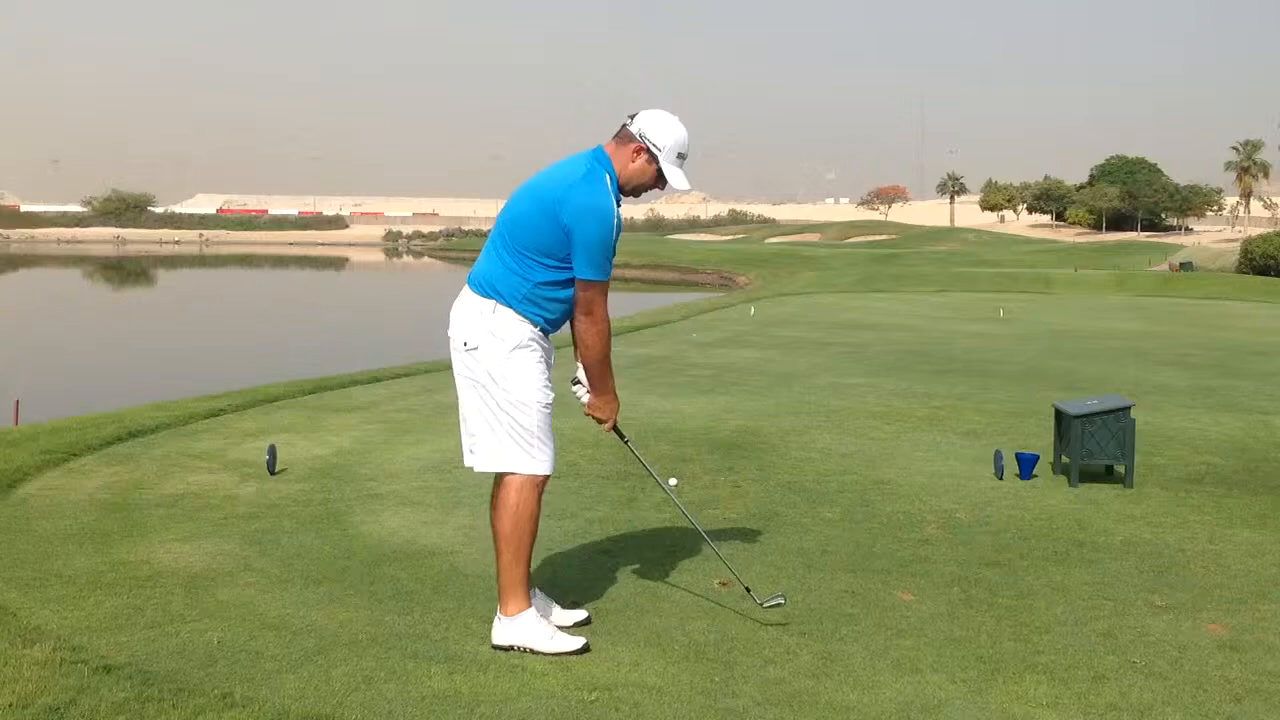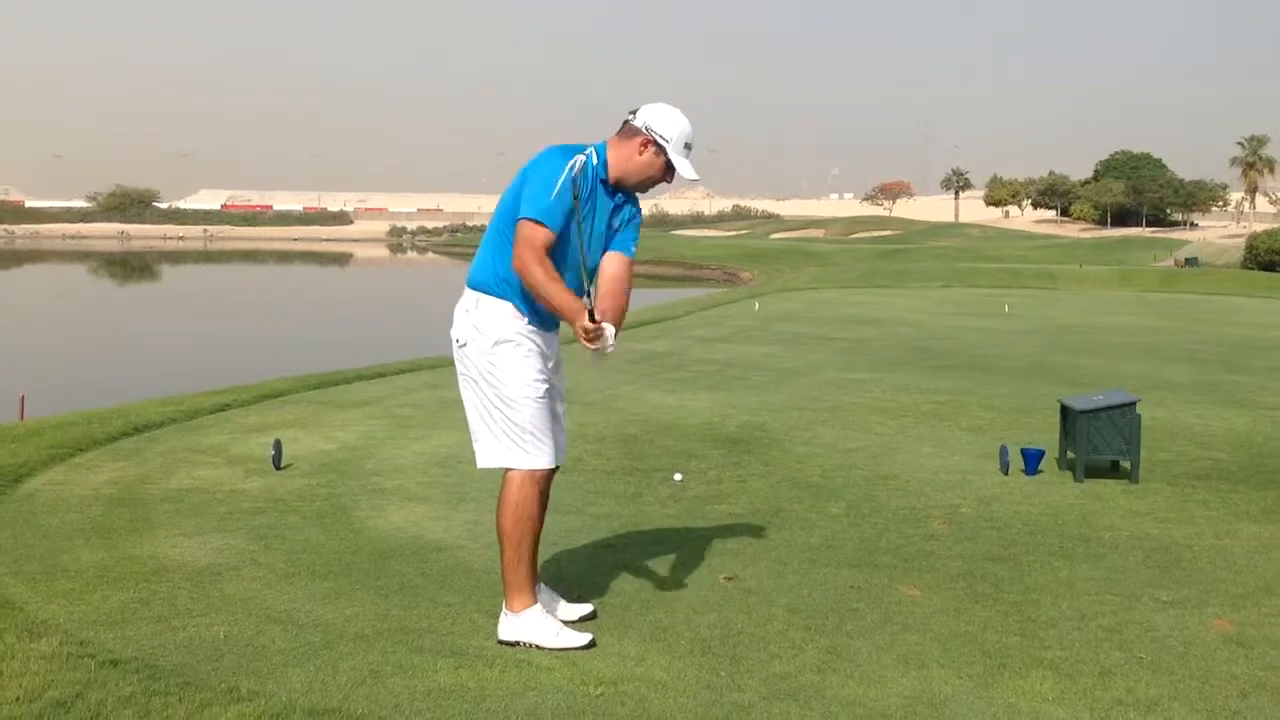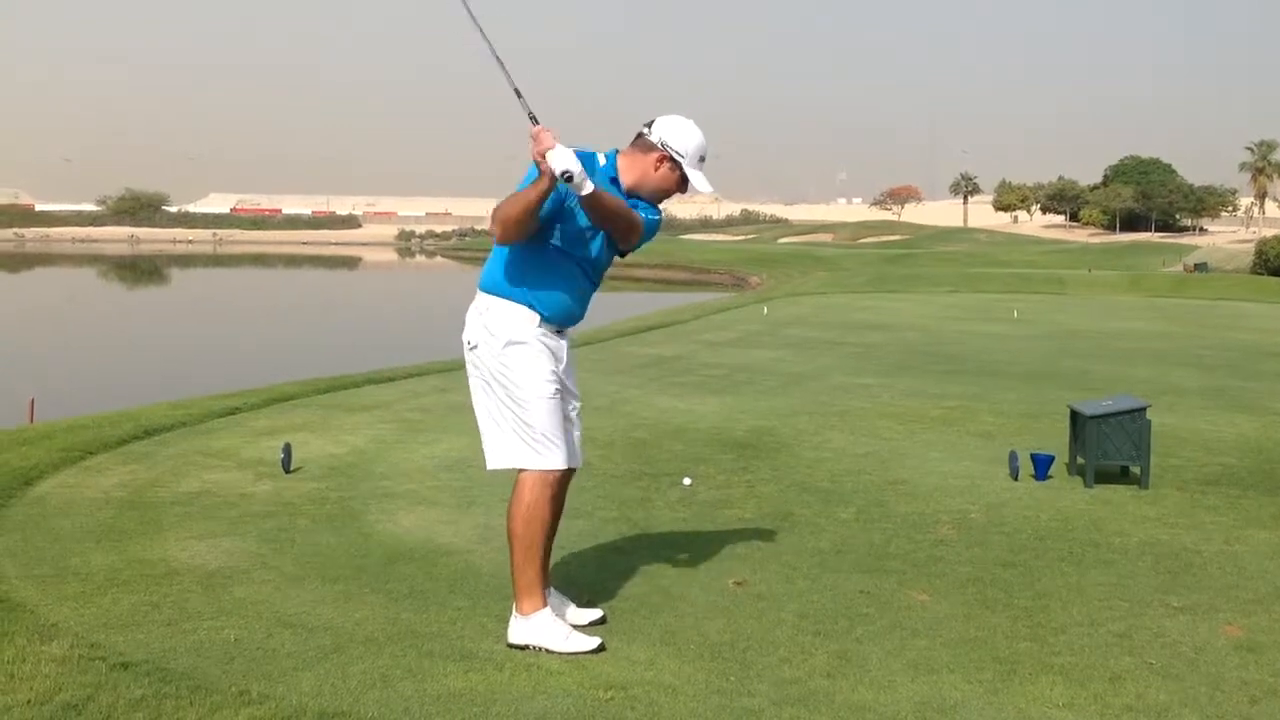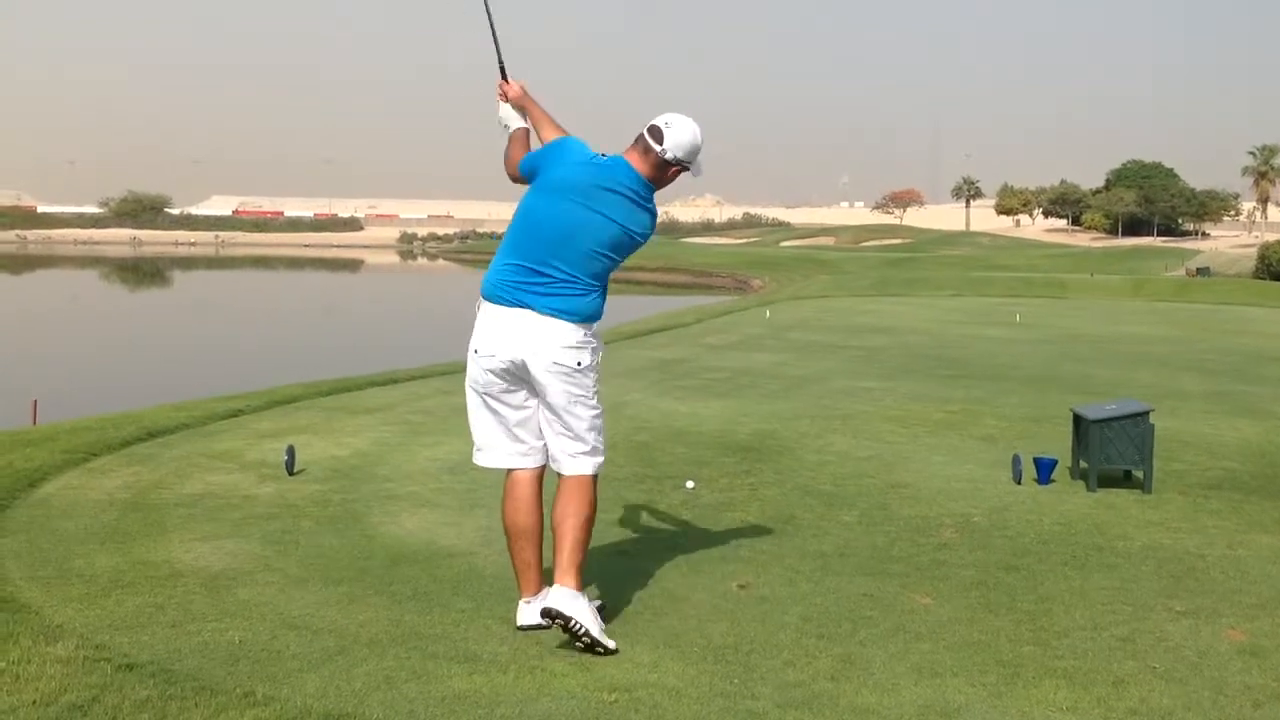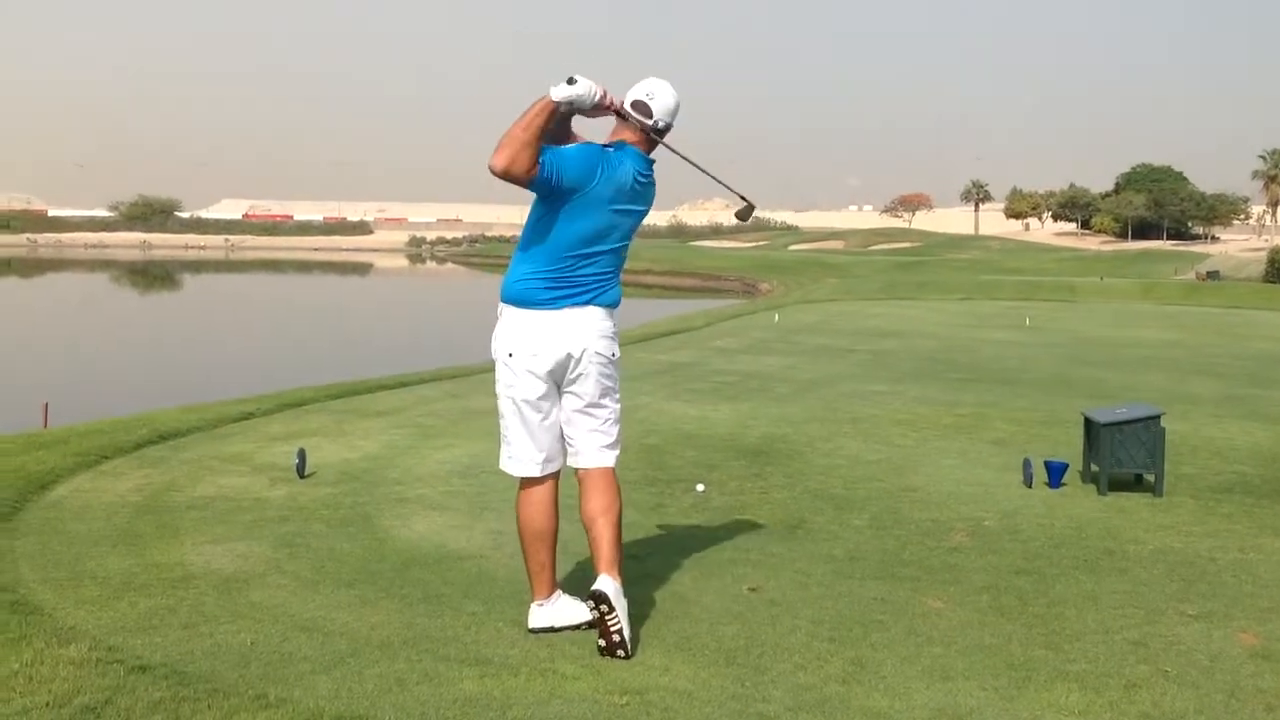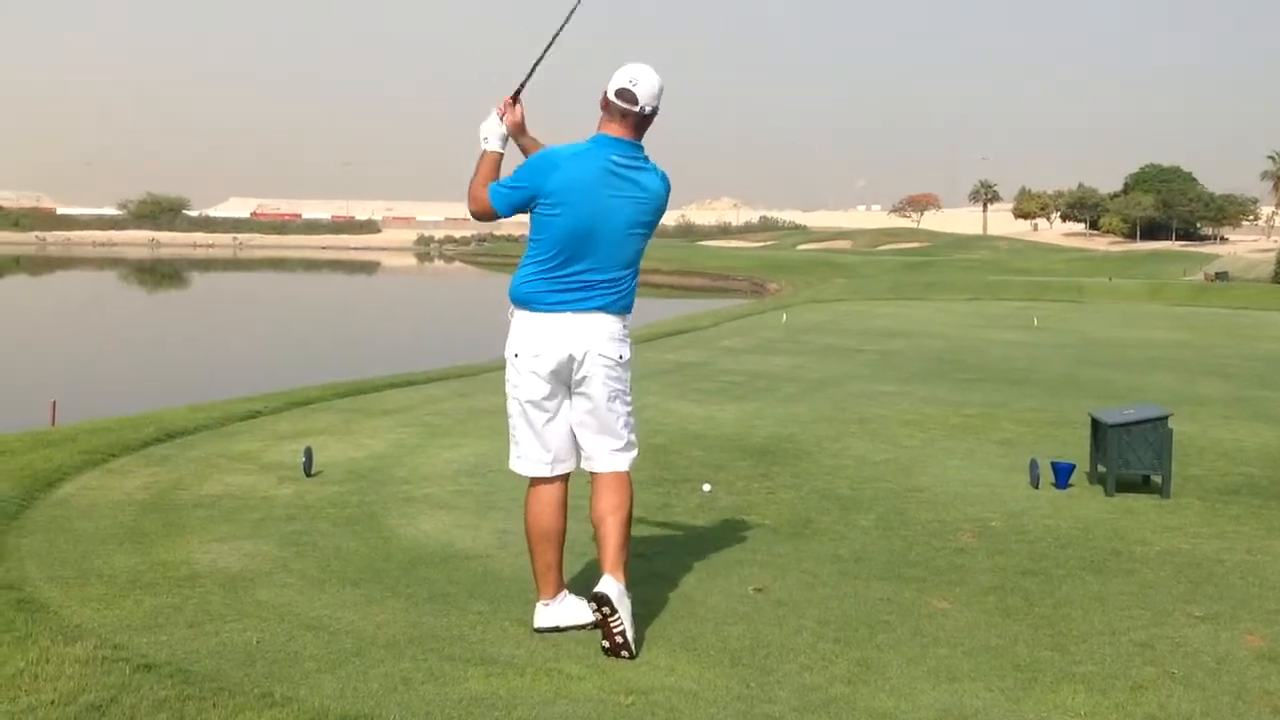
dt=0.5s
person 1, frame 1
left shoulder: (584, 175)
right shoulder: (594, 200)
left elbow: (581, 302)
right elbow: (591, 313)
left wrist: (587, 370)
right wrist: (604, 391)
left hip: (503, 327)
right hip: (501, 332)
left knee: (518, 467)
right knee: (525, 470)
left ankle: (520, 596)
right ankle: (514, 618)
person 1, frame 2
left shoulder: (626, 210)
right shoulder: (565, 166)
left elbow: (615, 274)
right elbow: (528, 260)
left wrist: (603, 326)
right wrist: (574, 315)
left hip: (539, 332)
right hip: (498, 325)
left knee: (542, 464)
right knee: (527, 465)
left ankle: (529, 591)
right ankle: (520, 614)
person 1, frame 3
left shoulder: (642, 214)
right shoulder: (572, 164)
left elbow: (616, 221)
right elbow: (503, 228)
left wrist: (580, 181)
right wrist: (548, 177)
left hip: (550, 335)
right hip: (508, 327)
left knee: (558, 469)
right knee: (540, 468)
left ankle: (537, 595)
right ankle: (529, 616)
person 1, frame 4
left shoulder: (571, 163)
right shoulder: (644, 217)
left elbow: (522, 161)
left wrist: (515, 114)
right wrist: (525, 107)
left hip: (498, 325)
right hip: (564, 341)
left knee: (522, 467)
right knee: (577, 466)
left ankle: (533, 600)
right ankle: (567, 594)
person 1, frame 5
left shoulder: (589, 165)
right shoulder: (642, 183)
left elbow: (504, 163)
right elbow: (558, 137)
left wrist: (558, 97)
right wrist: (566, 107)
left hip: (529, 330)
right hip: (592, 330)
left knee: (537, 471)
right knee: (597, 462)
left ankle: (545, 601)
right ankle: (608, 582)
person 1, frame 6
left shoulder: (553, 165)
right shoulder: (655, 186)
left elbow: (480, 205)
left wrist: (493, 141)
right wrist: (524, 137)
left hip: (537, 332)
right hip: (603, 335)
left knee: (546, 471)
right knee: (610, 464)
left ankle: (551, 601)
right ankle: (612, 583)
